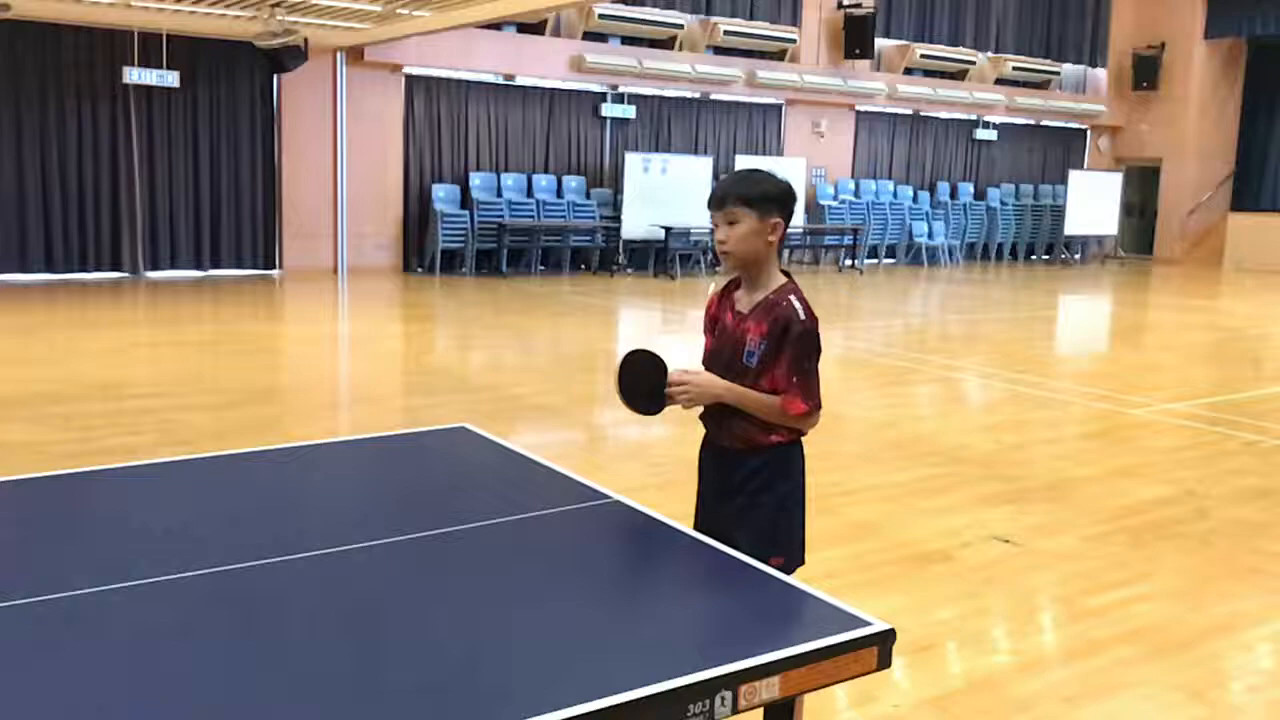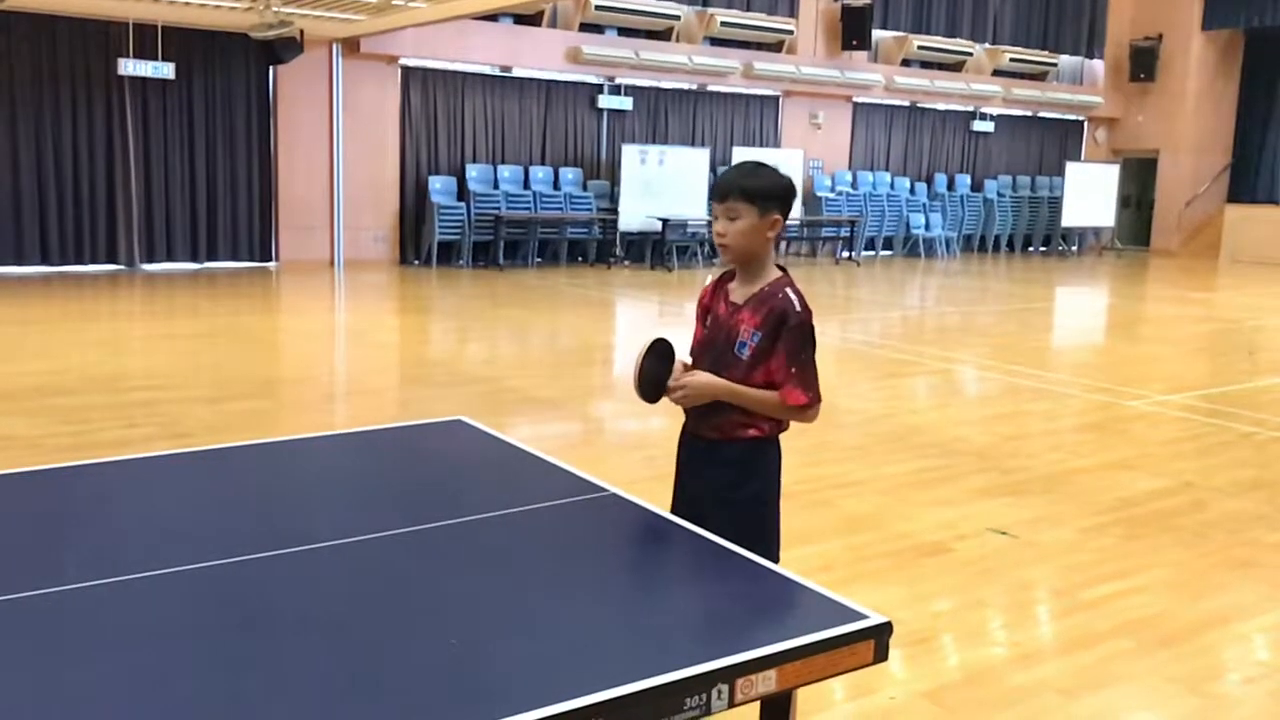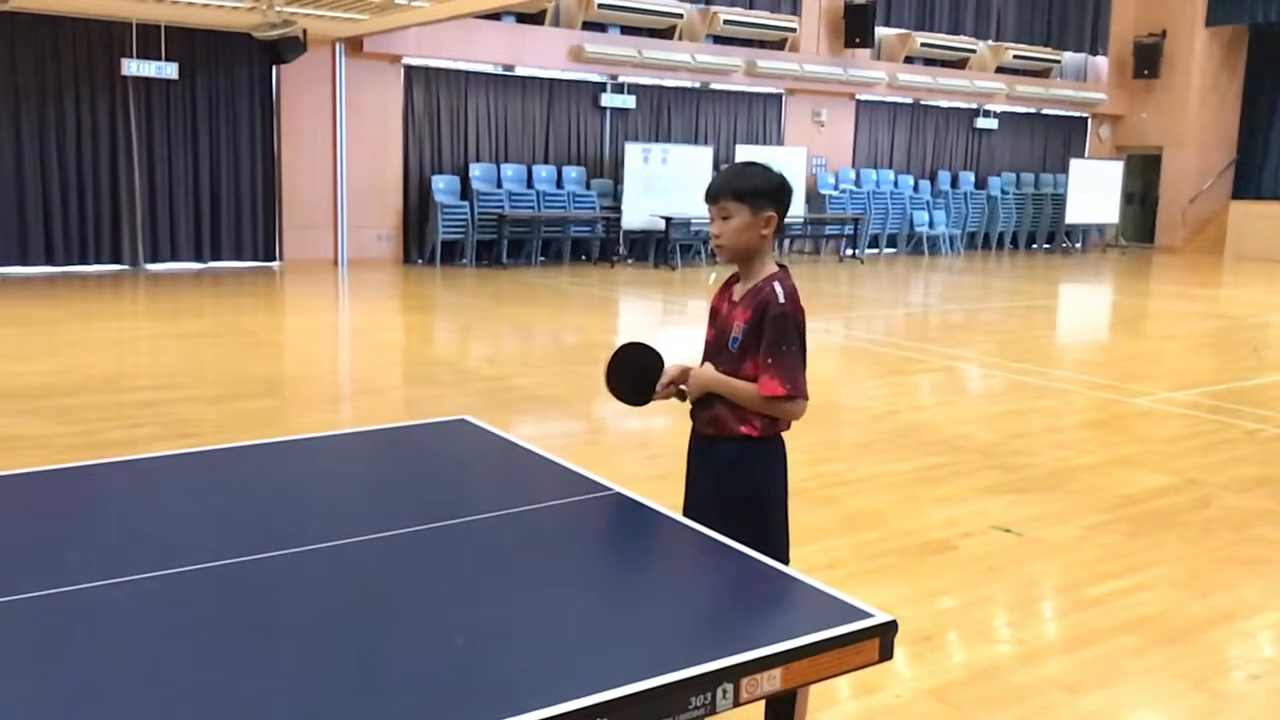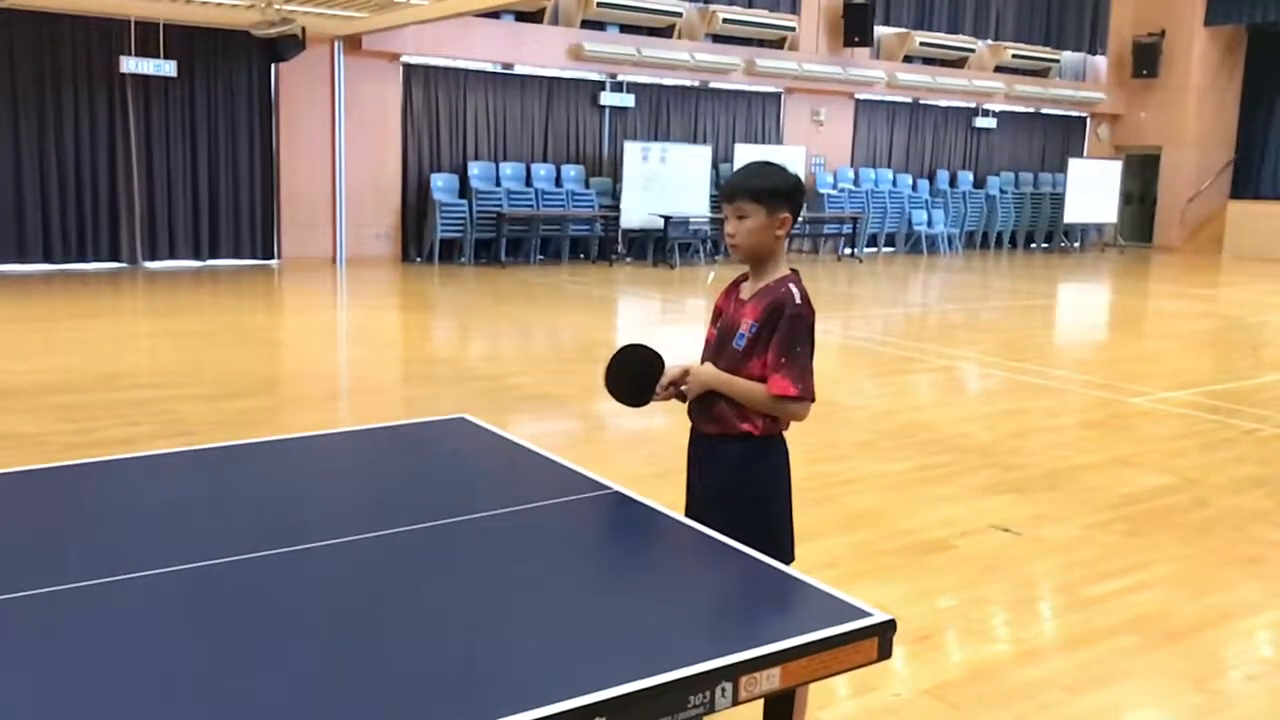
dt=1s
person 1, frame 1
left shoulder: (791, 315)
right shoulder: (721, 303)
left elbow: (805, 414)
left wrist: (720, 390)
right wrist: (690, 386)
left hip: (768, 474)
right hip: (718, 460)
person 1, frame 2
left shoulder: (786, 308)
right shoulder: (714, 293)
left elbow: (804, 407)
left wrist: (719, 391)
right wrist: (682, 378)
left hip: (747, 463)
right hip: (697, 450)
person 1, frame 3
left shoulder: (777, 301)
right shoulder: (729, 291)
left elbow: (790, 404)
left wrist: (711, 382)
right wrist: (689, 377)
left hip: (751, 461)
right hip: (710, 450)
person 1, frame 4
left shoulder: (788, 303)
right shoulder: (733, 292)
left elbow: (794, 404)
left wrist: (713, 380)
right wrist: (690, 377)
left hip: (752, 463)
right hip: (710, 450)
